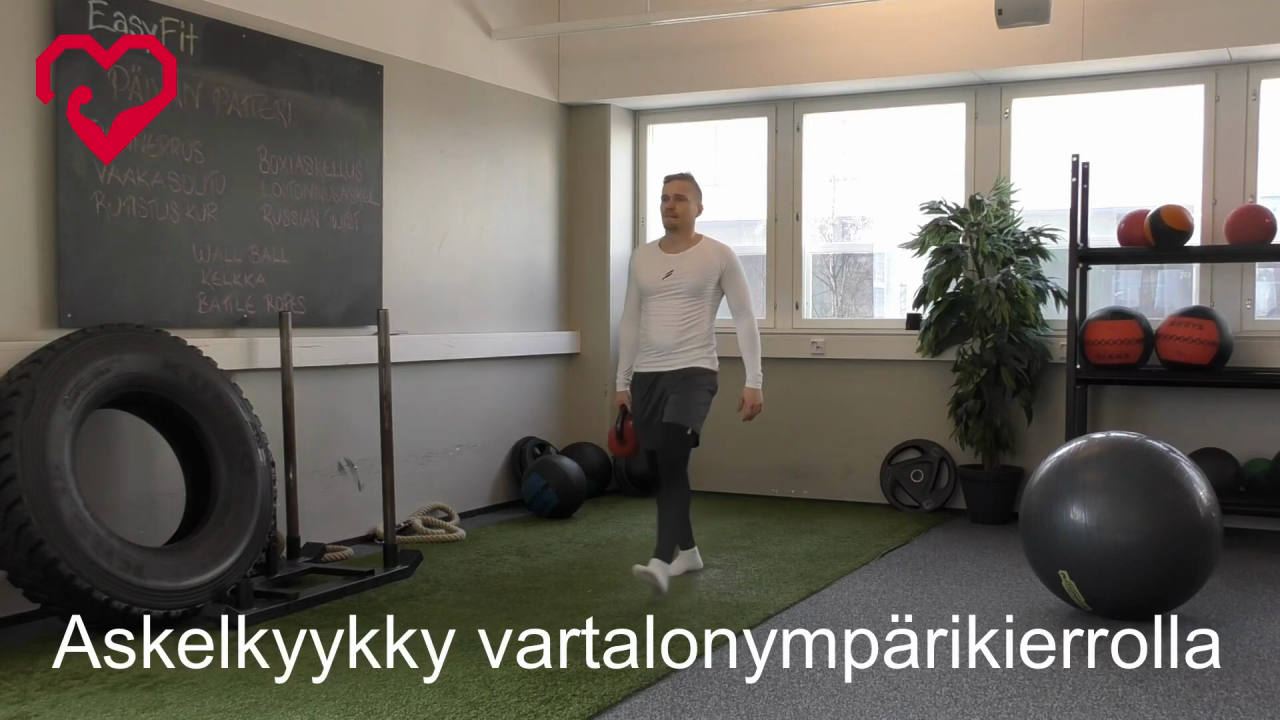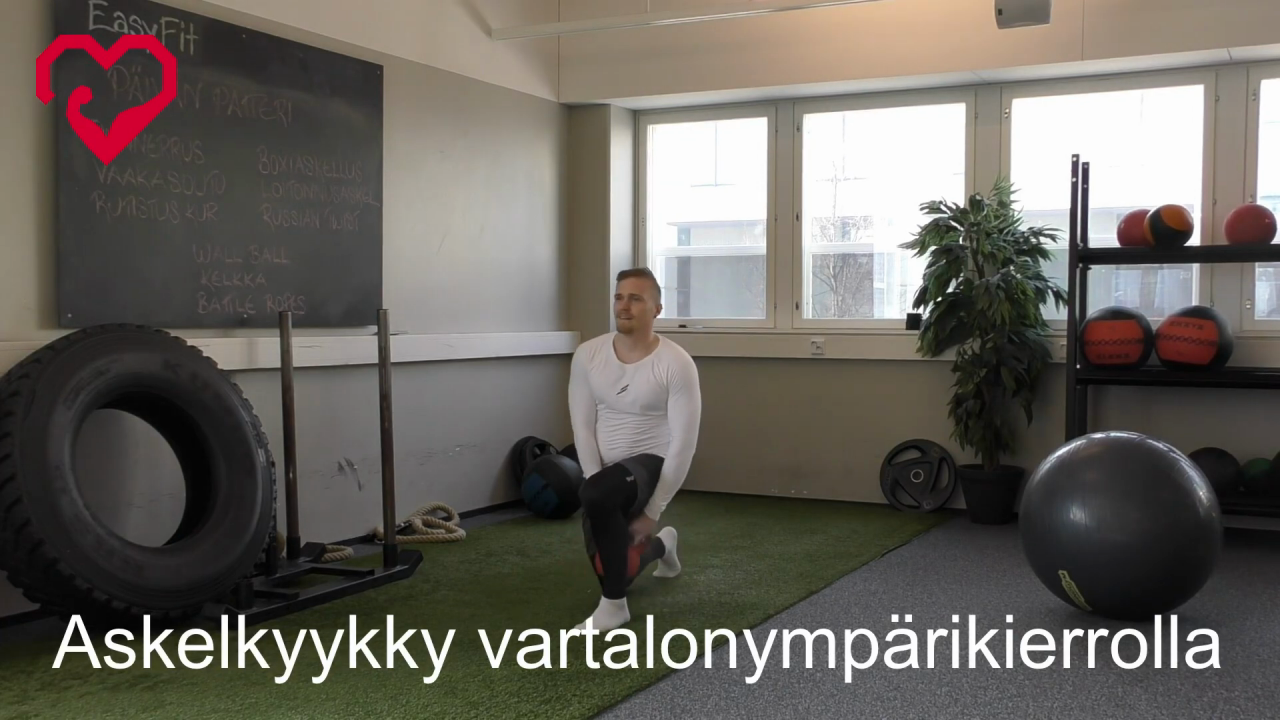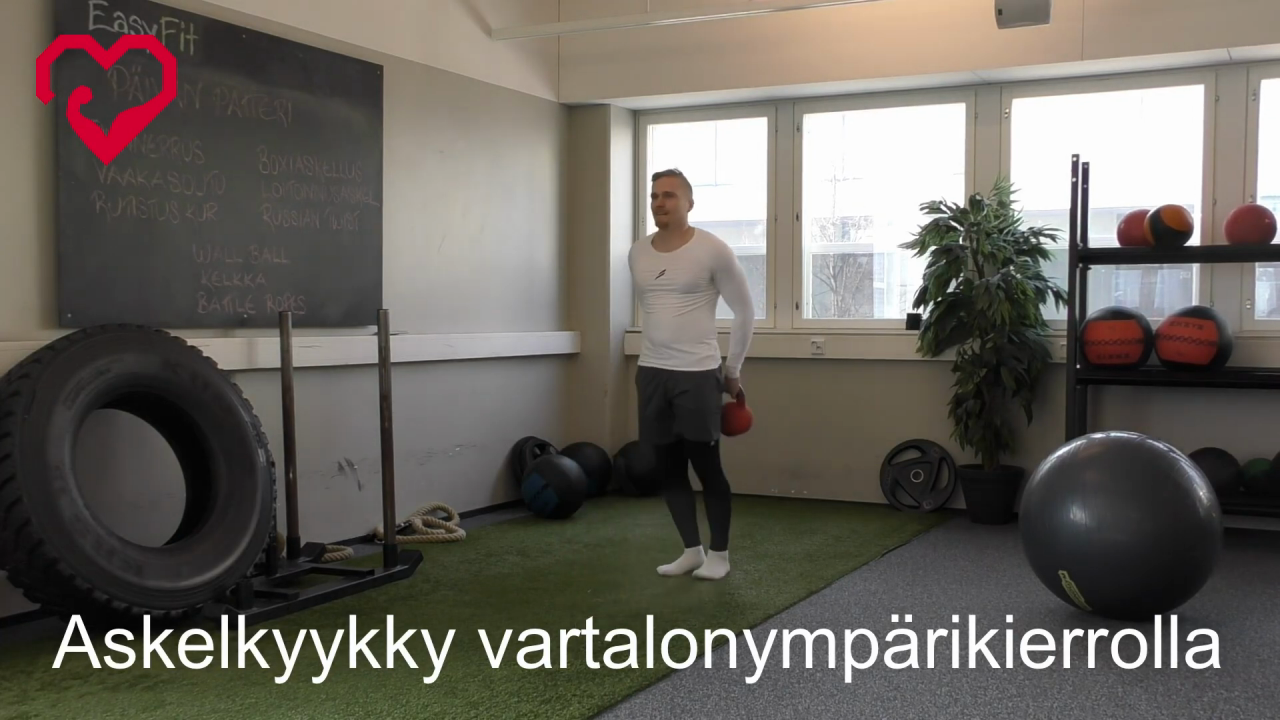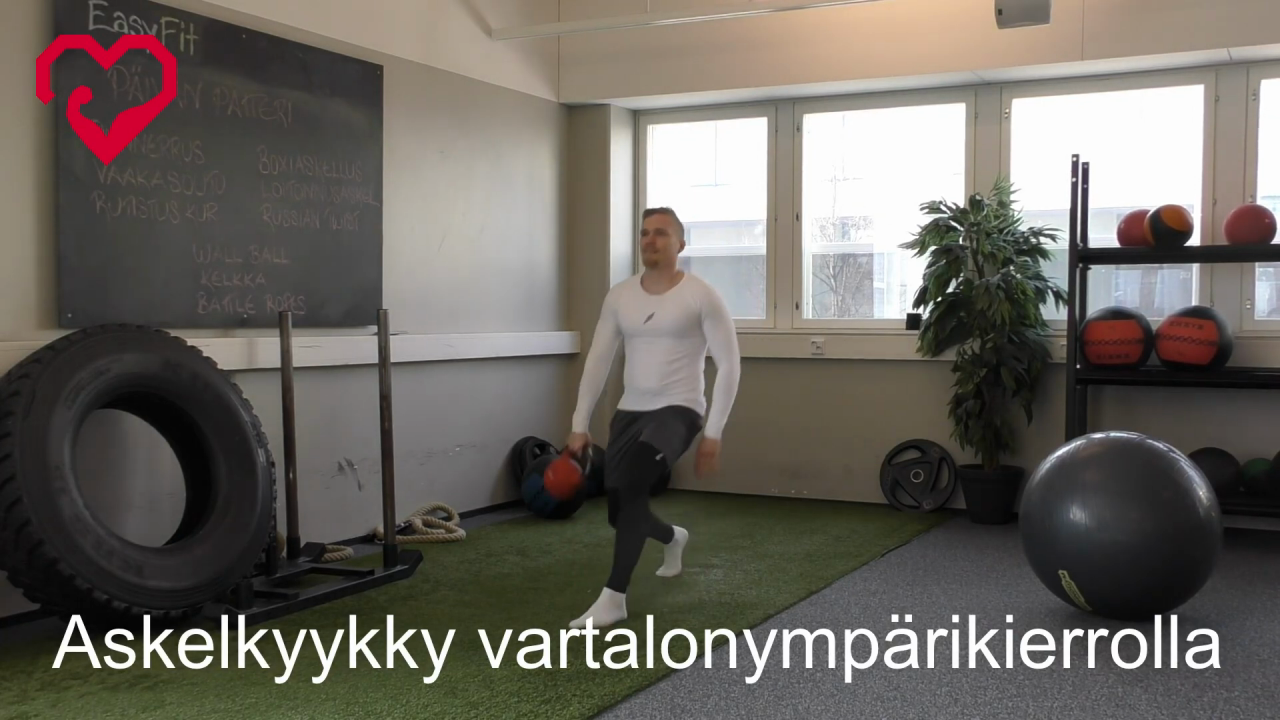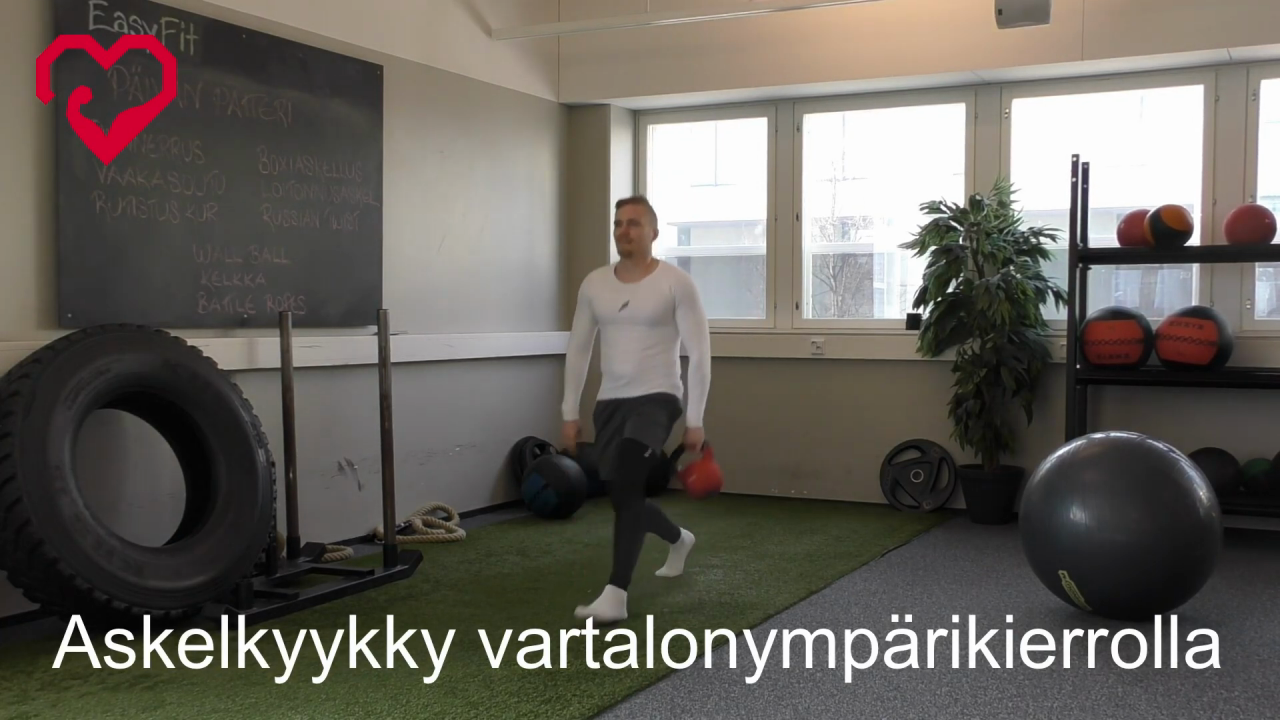
dt=1s
person 1, frame 1
left shoulder: (719, 256)
right shoulder: (641, 258)
left elbow: (745, 320)
right elbow: (630, 323)
left wrist: (754, 381)
right wrist: (622, 382)
left hip: (693, 373)
right hip: (647, 375)
left knee: (671, 465)
right knee: (662, 470)
left ankle: (660, 563)
right ankle: (687, 551)
person 1, frame 2
left shoulder: (676, 363)
right shoulder: (587, 355)
left elbow: (684, 443)
right elbow: (582, 428)
left wrist: (652, 511)
right wrist: (598, 485)
left hip: (649, 464)
right hip: (602, 470)
left knee: (597, 496)
right knee: (613, 565)
left ankle: (613, 606)
right ankle: (661, 544)
person 1, frame 3
left shoulder: (712, 250)
right shoulder: (637, 254)
left elbow: (744, 311)
left wrist: (732, 367)
left hip: (698, 374)
right hip: (652, 372)
left knee: (707, 467)
right knee: (668, 467)
left ankle: (718, 553)
right ankle: (692, 550)
person 1, frame 4
left shoulder: (701, 295)
right shoulder: (619, 295)
left elbow: (729, 366)
right elbow: (598, 360)
left wrist: (713, 433)
right wrist: (579, 425)
left hip: (679, 412)
right hip: (631, 411)
left knee: (631, 482)
right knee: (623, 510)
left ankle: (613, 598)
right ankle: (673, 537)
person 1, frame 5
left shoulder: (675, 282)
right shoulder: (594, 284)
left elbow: (699, 352)
right elbow: (577, 351)
left wrist: (694, 421)
right wrist: (570, 412)
left hip: (657, 399)
right hip: (611, 403)
left knee: (625, 488)
right knee: (625, 495)
left ankle: (615, 594)
right ankle: (680, 539)
